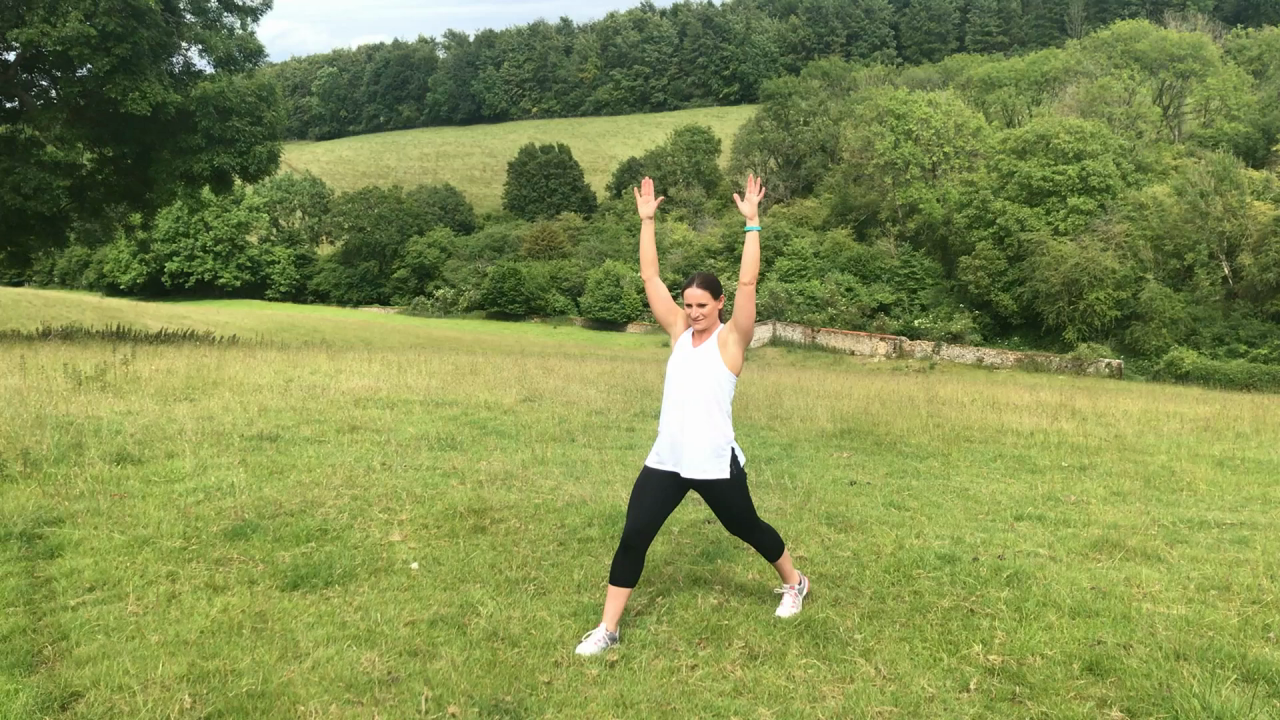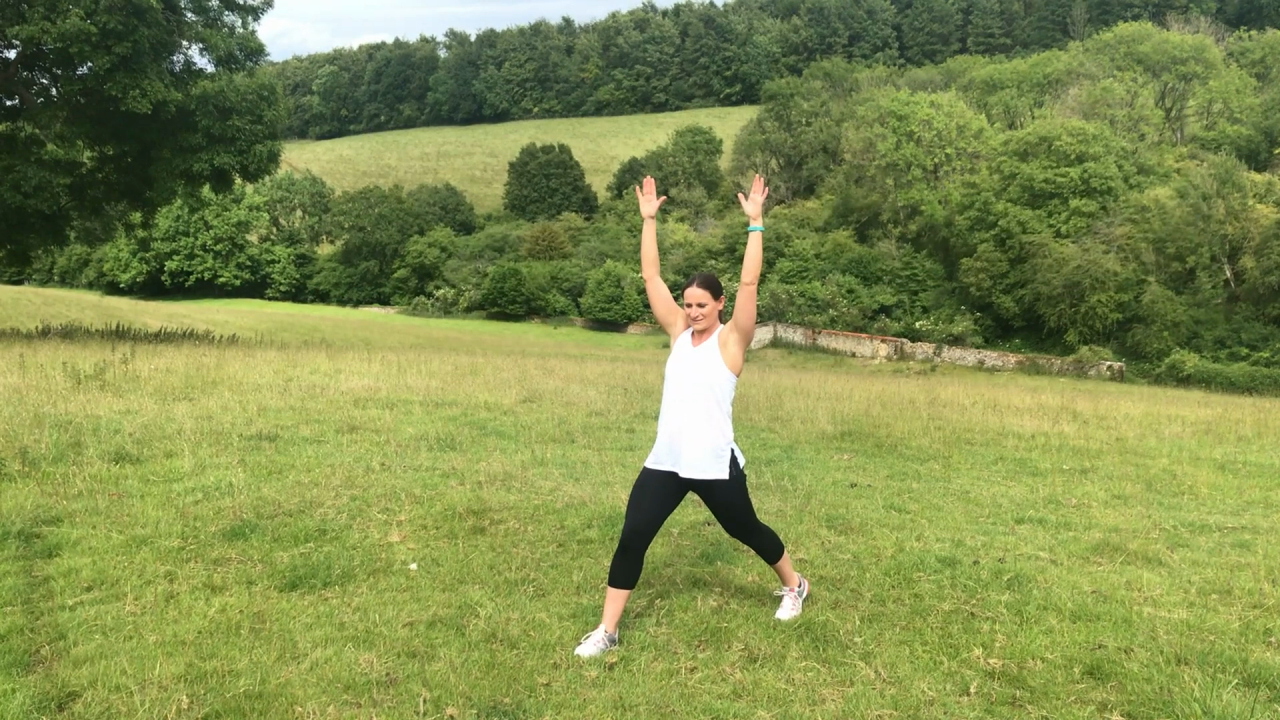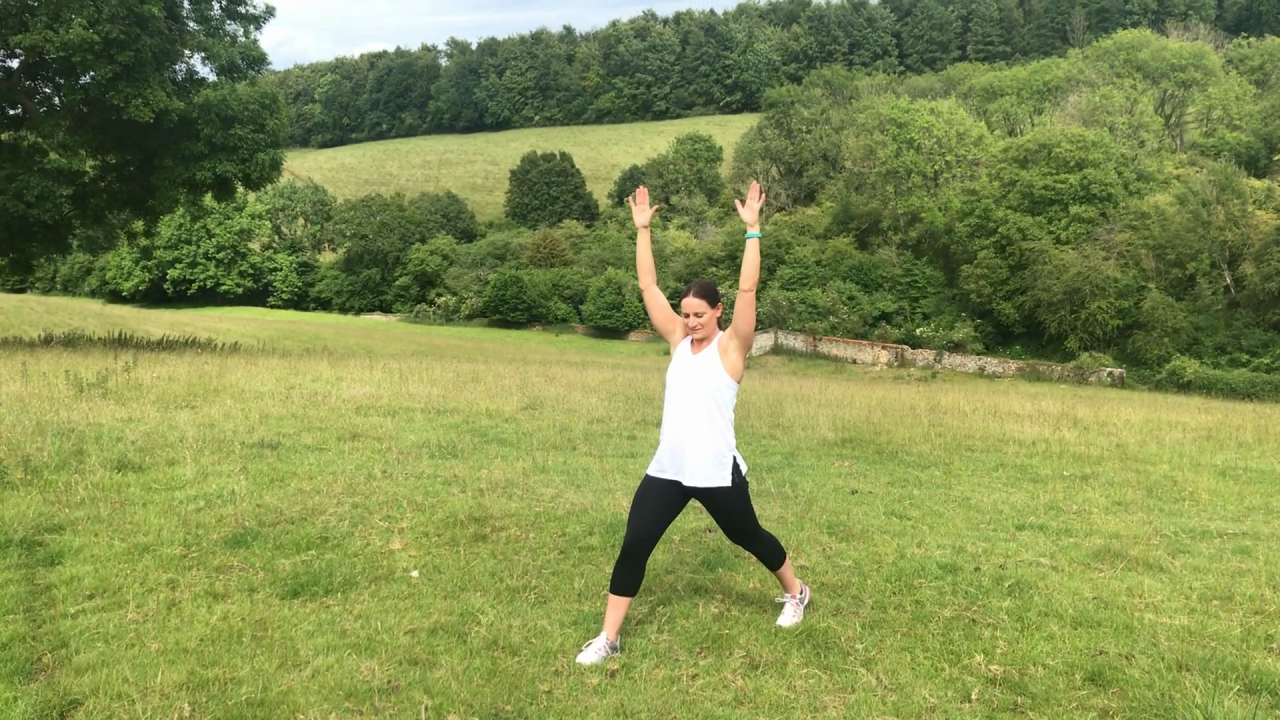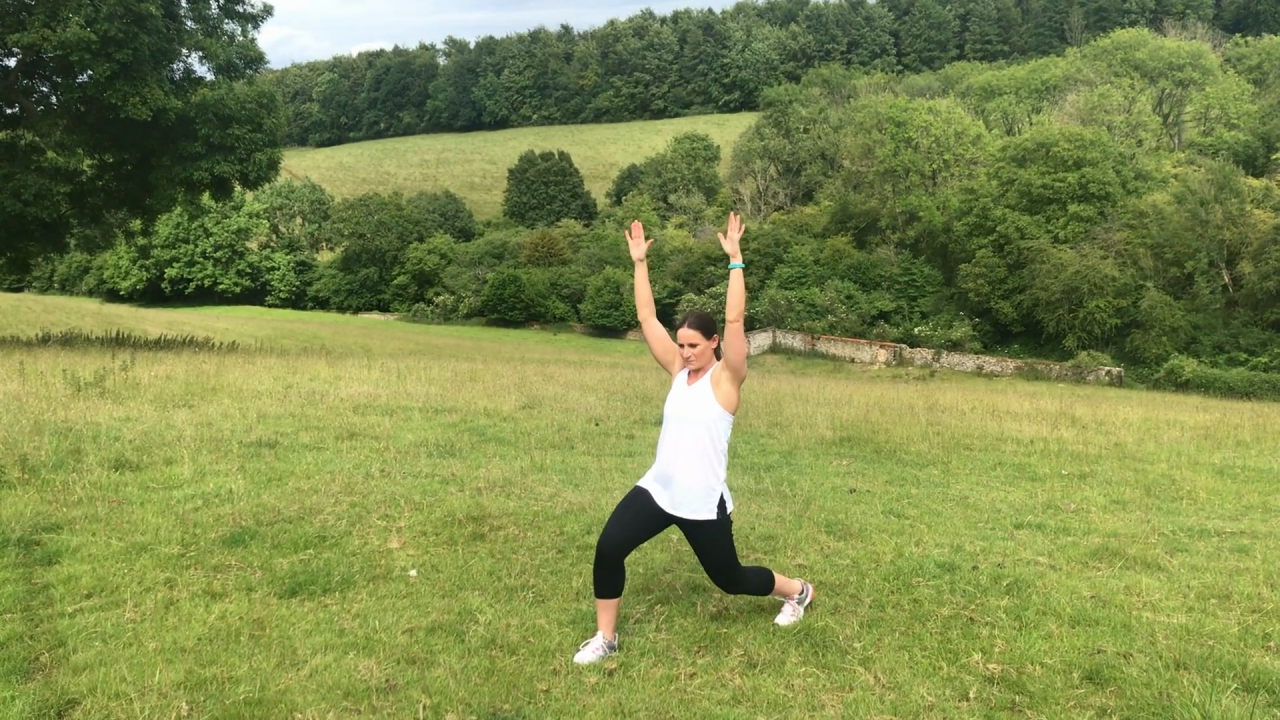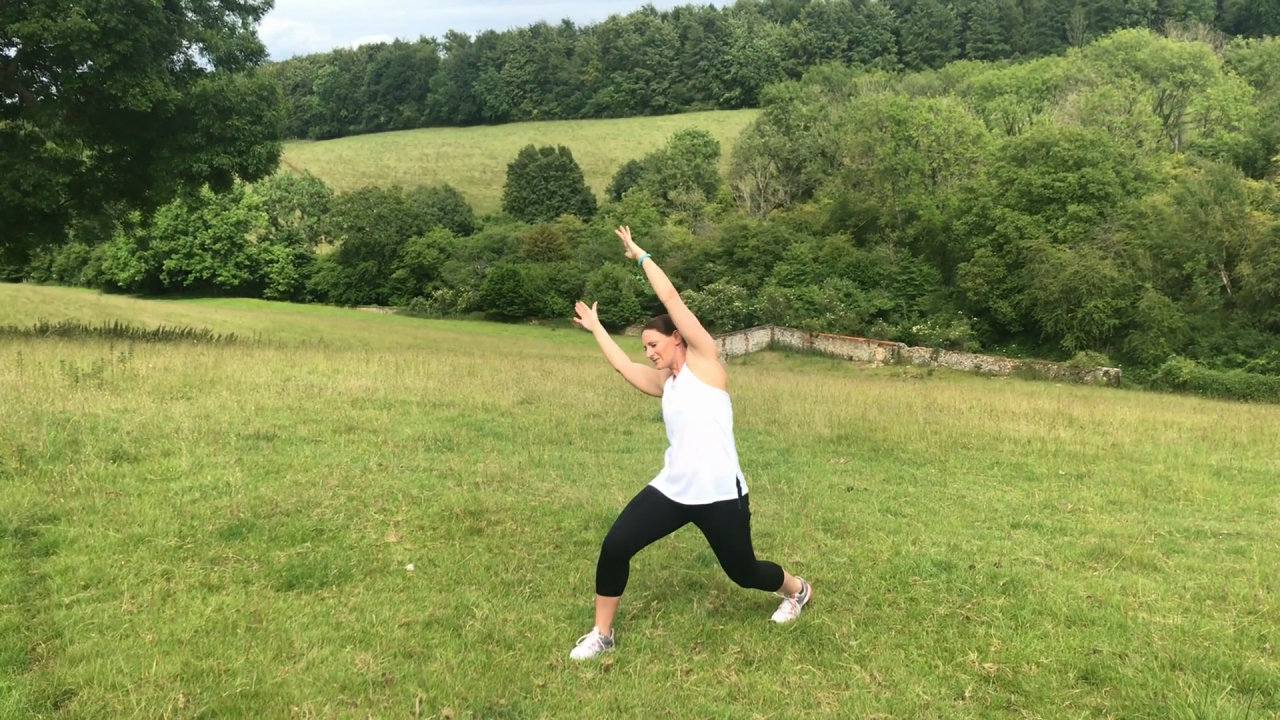
dt=1s
person 1, frame 1
left shoulder: (730, 340)
right shoulder: (679, 331)
left elbow: (747, 283)
right elbow: (650, 276)
left wrist: (751, 222)
right wrist: (647, 220)
left hip: (715, 463)
right hip: (666, 460)
left knee: (748, 529)
right knee: (633, 538)
left ankle: (794, 583)
right ankle: (607, 628)
person 1, frame 2
left shoulder: (731, 339)
right shoulder: (679, 331)
left elbow: (749, 283)
right elbow: (651, 276)
left wrist: (755, 222)
right wrist: (649, 219)
left hip: (715, 465)
right hip: (665, 461)
left knee: (748, 531)
right knee: (631, 539)
left ankle: (794, 585)
right ankle: (606, 631)
person 1, frame 3
left shoulder: (731, 347)
right shoulder: (678, 340)
left elbow: (747, 289)
right elbow: (648, 285)
left wrist: (752, 229)
right wrist: (643, 229)
left hip: (717, 472)
right hip: (668, 469)
left knee: (750, 537)
right knee: (633, 547)
left ankle: (796, 591)
right ankle: (607, 637)
person 1, frame 4
left shoulder: (726, 378)
right shoulder: (678, 370)
left elbow: (734, 321)
right elbow: (646, 317)
left wrist: (735, 260)
right wrist: (639, 262)
left hip: (703, 501)
right hip: (658, 490)
left knee: (729, 578)
right knee: (609, 548)
left ankle: (797, 591)
right ankle: (605, 637)
person 1, frame 5
left shoulder: (703, 358)
right shoulder: (664, 381)
left elbow: (670, 298)
right elbow: (622, 364)
left wrist: (638, 254)
right wrist: (595, 326)
left hip: (720, 492)
right hip: (673, 489)
left knee: (743, 572)
right knee: (614, 547)
left ankle: (797, 590)
right ankle: (602, 633)
